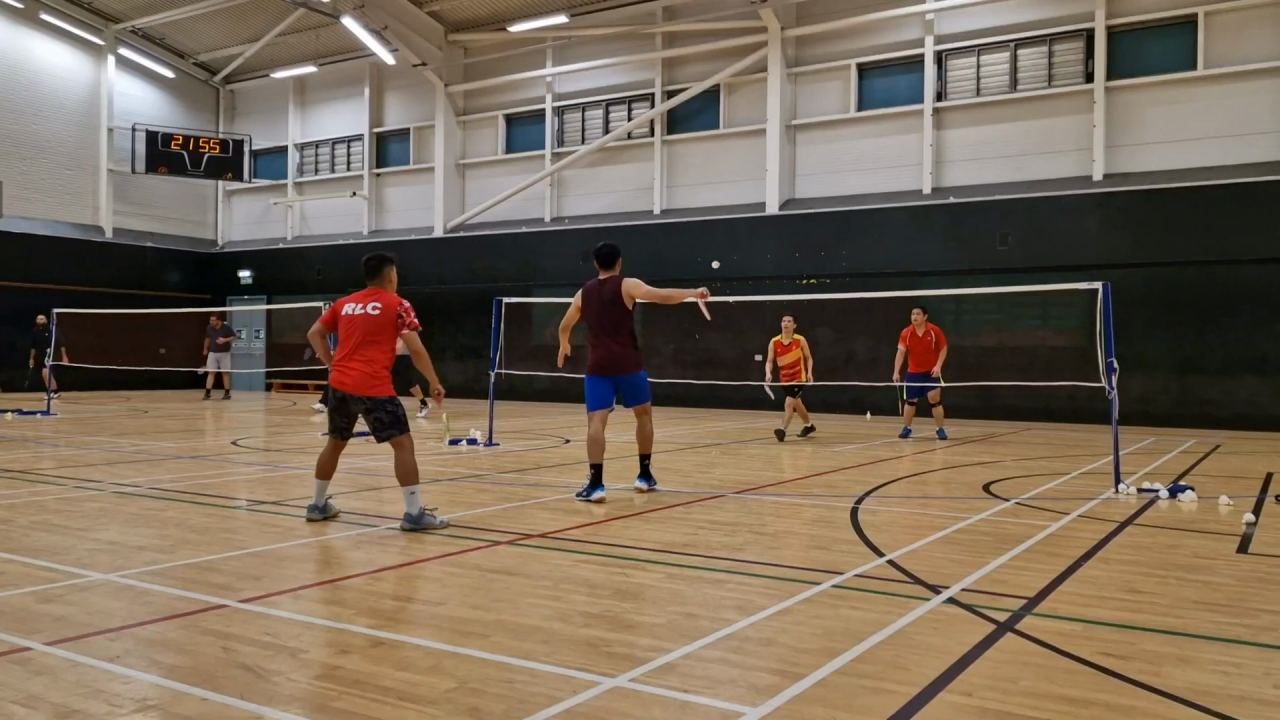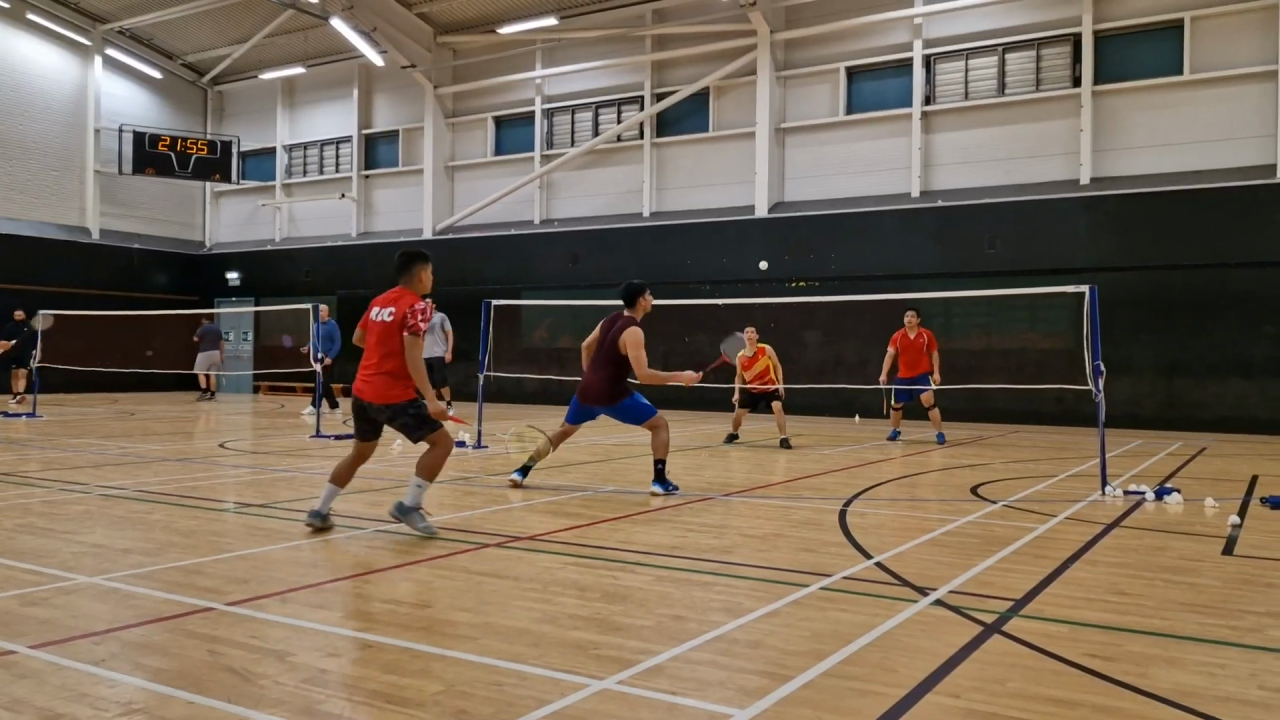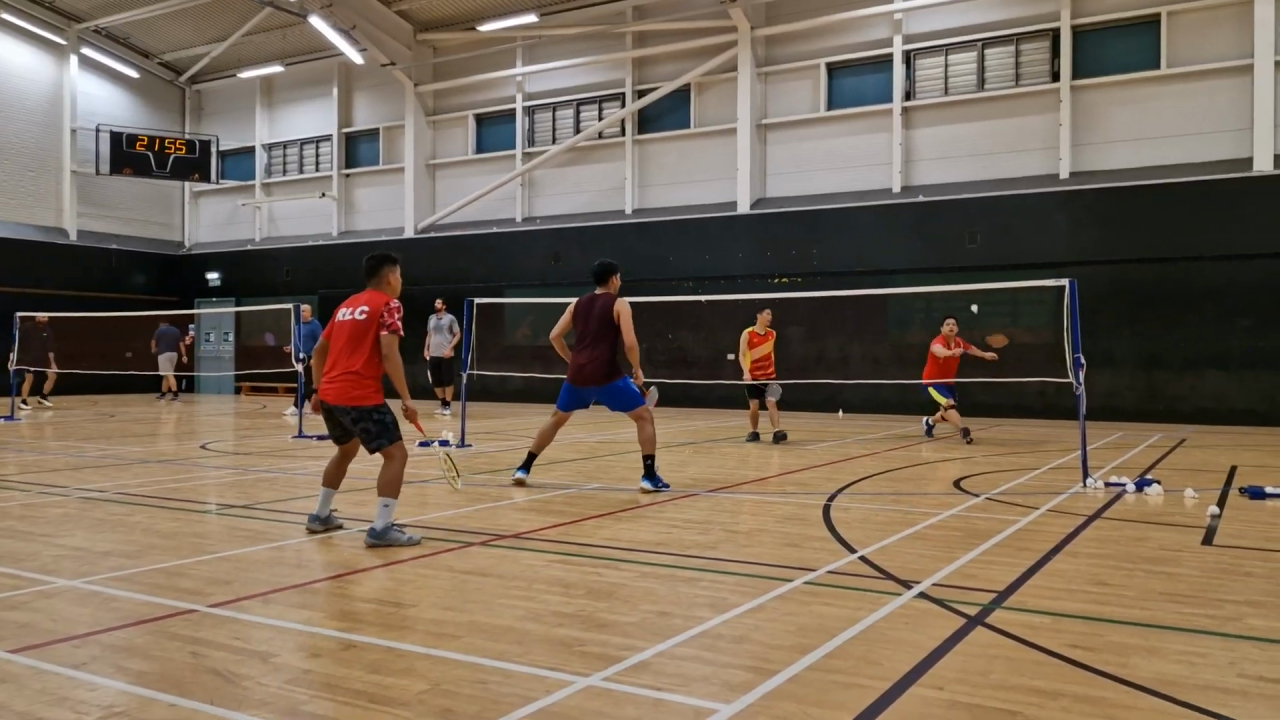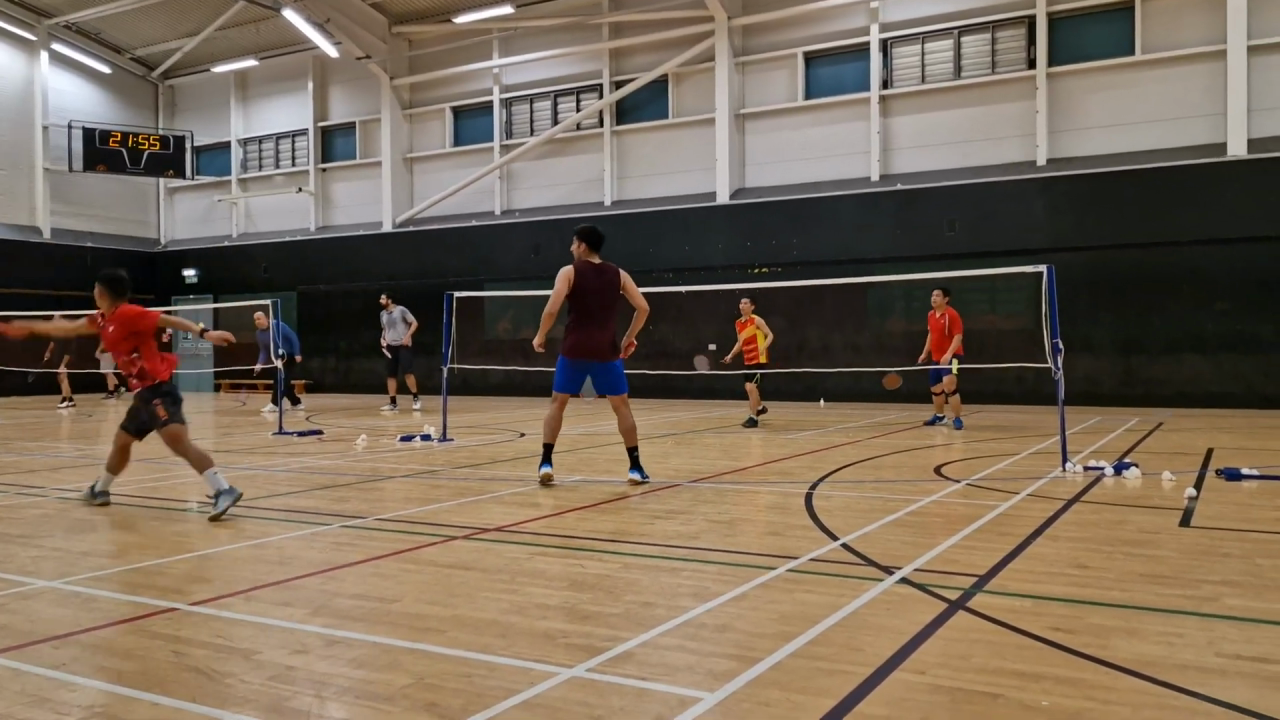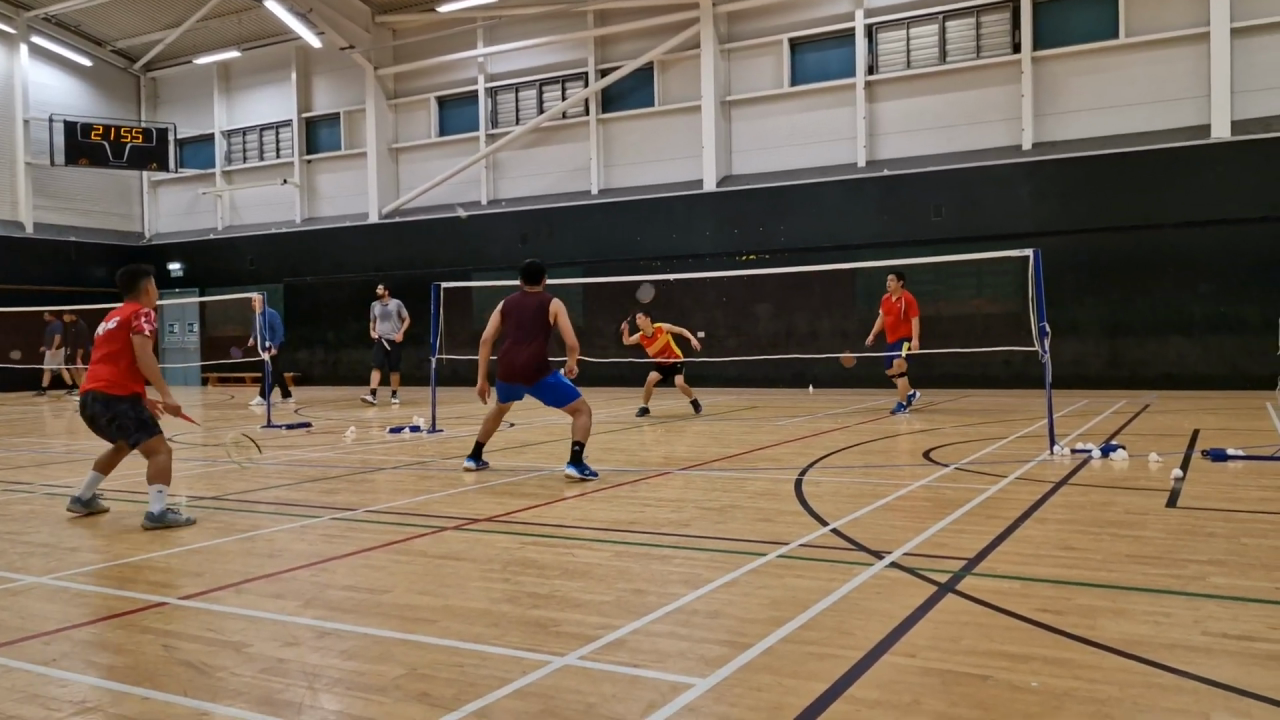
dt=1s
person 1, frame 1
left shoulder: (344, 304)
right shoulder: (397, 305)
left elbow: (314, 334)
right elbow: (415, 348)
right wrist: (434, 382)
left hip: (340, 384)
right hip: (374, 388)
left knee: (335, 443)
right knee: (403, 445)
left ankle: (318, 504)
right ankle: (415, 513)
person 1, frame 2
left shoulder: (379, 302)
right shoulder: (416, 306)
left elbow: (358, 338)
right elbow: (412, 355)
right wrist: (430, 399)
left hip: (363, 391)
right hip: (394, 394)
left knee: (360, 453)
right knee: (442, 442)
left ankle: (320, 511)
right ankle: (409, 505)
person 1, frame 3
left shoulder: (346, 305)
right shoulder: (388, 305)
left elbow: (319, 350)
right elbow: (390, 354)
left wrist: (319, 390)
right wrist: (407, 399)
left hip: (330, 395)
right hip: (360, 398)
left knee: (346, 451)
right knee: (396, 455)
left ankle: (320, 515)
right ankle: (381, 528)
person 1, frame 4
left shoulder: (127, 313)
right shoulder: (104, 320)
left elbow: (169, 320)
right elbow: (69, 328)
left wrist: (205, 333)
right wrist: (32, 327)
left hip: (157, 389)
right hip: (146, 393)
left knee: (178, 442)
right knee: (121, 442)
left ankle: (224, 491)
right ankle: (100, 490)
person 1, frame 5
left shoulder: (111, 319)
right shoulder: (142, 313)
right elbow: (144, 356)
left wrist: (142, 399)
right wrist: (167, 395)
left hip: (91, 399)
right hip: (114, 397)
left knee: (126, 442)
right knee: (160, 451)
left ankle: (83, 497)
right ankle: (158, 511)
person 2, frame 1
left shoulder: (584, 292)
right shoulder: (627, 285)
left elbow: (564, 327)
right elbow: (661, 297)
left wrist: (563, 346)
right wrist: (694, 292)
left hip: (598, 366)
right hip: (628, 364)
left knee: (597, 422)
right knee: (644, 415)
left ankle: (596, 483)
right ankle: (644, 475)
person 2, frame 2
left shoulder: (611, 319)
right shoulder: (633, 332)
left elbow: (586, 346)
right elbow: (643, 375)
right wrist: (681, 376)
left hip: (586, 390)
right hip: (613, 395)
left knee: (564, 431)
right knee: (659, 425)
left ankle: (521, 472)
right ankle: (660, 481)
person 2, frame 3
left shoulder: (578, 304)
right shoulder: (619, 304)
left elbow: (555, 336)
right elbow: (630, 343)
right wrist: (637, 369)
left hip: (578, 375)
right hip: (607, 376)
left knee: (557, 419)
right knee: (645, 417)
left ankle: (524, 468)
right ankle: (649, 476)
person 2, frame 4
left shoulder: (569, 272)
right shoulder: (618, 274)
left elbow: (552, 309)
right elbow: (643, 308)
left wrist: (540, 336)
right wrist: (630, 337)
left hip: (574, 351)
right hip: (607, 352)
left knee: (557, 405)
right knee: (622, 407)
left ankle: (546, 462)
right ankle: (635, 467)
person 2, frame 5
left shoulder: (506, 303)
right shoulder: (553, 304)
left elbow: (486, 340)
right elbow: (572, 344)
left wrist: (482, 379)
right wrist: (572, 364)
left hip: (506, 372)
right hip: (536, 371)
left knee: (500, 409)
right knee: (582, 411)
left ankle: (474, 457)
right ankle: (576, 463)
